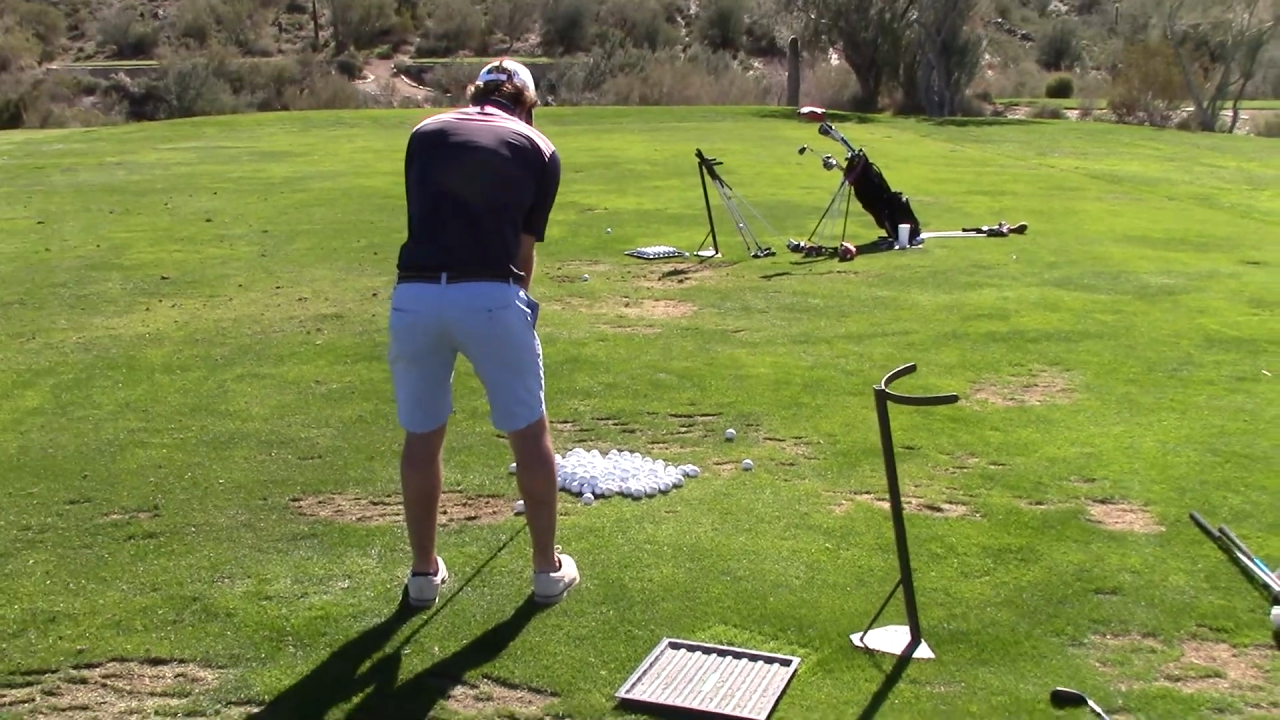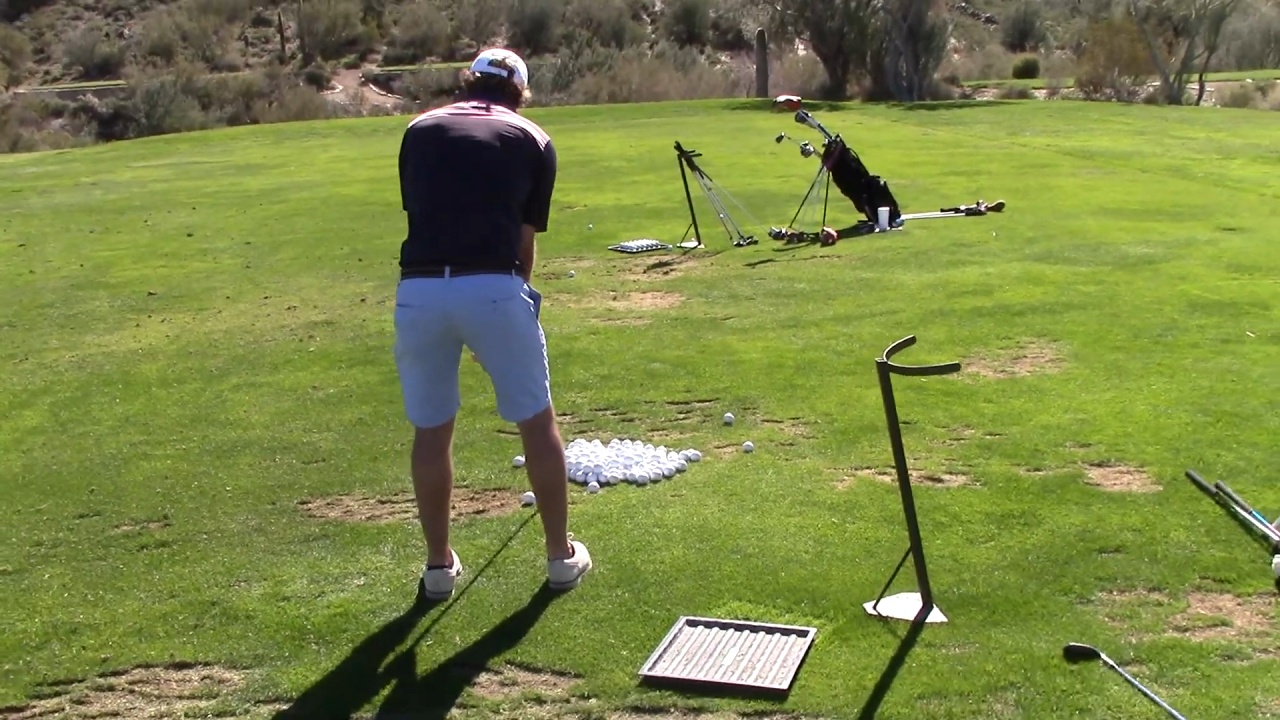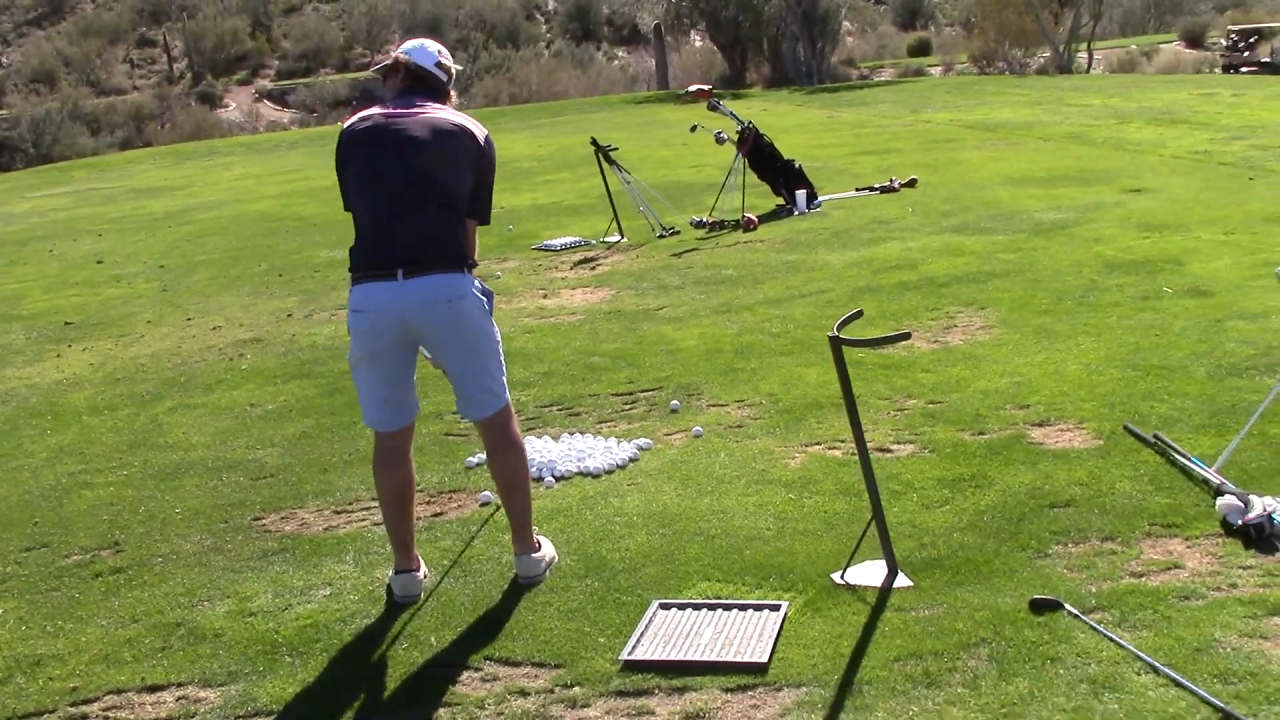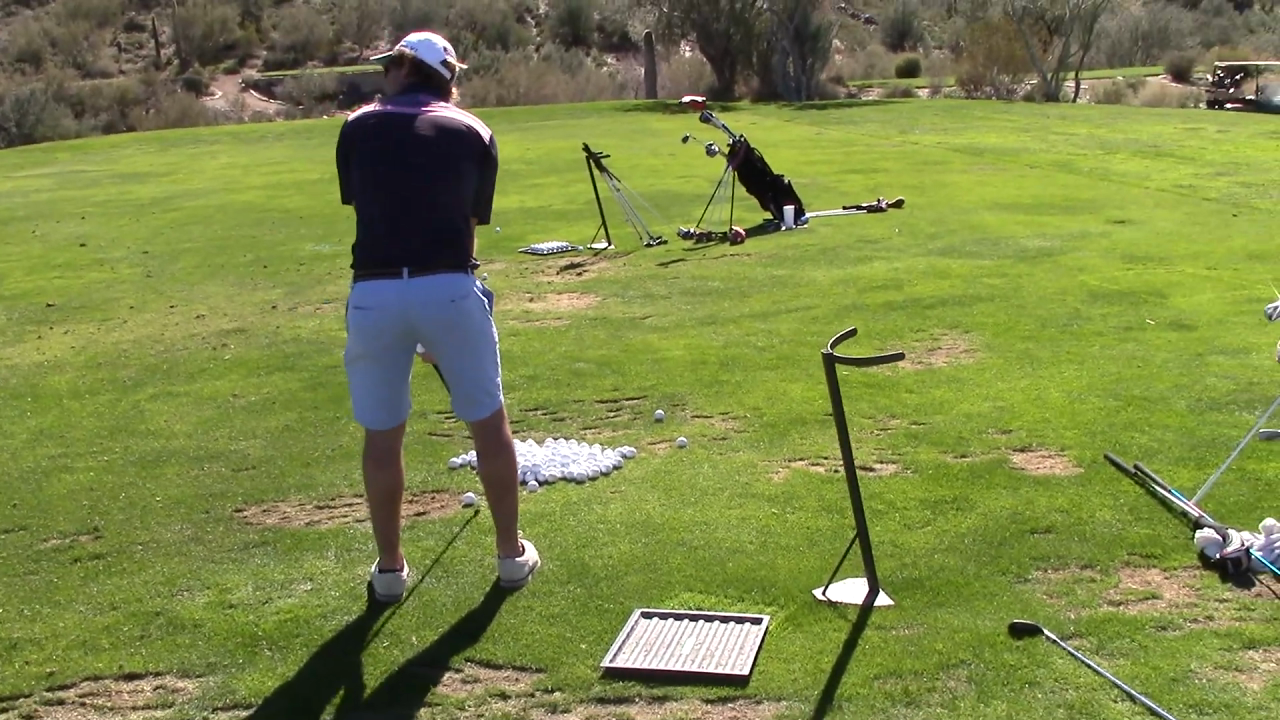
dt=0.2s
person 1, frame 1
left shoulder: (425, 132)
right shoulder: (539, 149)
left hip: (416, 294)
right hip: (490, 296)
left knee: (421, 437)
right knee: (529, 432)
left ankle: (424, 570)
right ankle: (547, 567)
person 1, frame 2
left shoulder: (420, 129)
right shoulder: (532, 139)
left hip: (420, 290)
right hip: (493, 289)
left knee: (430, 431)
right knee: (536, 422)
left ankle: (439, 563)
right ankle: (561, 554)
person 1, frame 3
left shoulder: (354, 132)
right shoulder: (470, 133)
left elbow: (359, 214)
right elbow: (469, 233)
left hip: (372, 294)
right hip: (446, 287)
left knee: (390, 436)
right knee: (496, 419)
left ankle: (406, 568)
right ankle: (527, 549)
person 1, frame 4
left shoulder: (358, 127)
right shoulder: (475, 134)
left elbow: (360, 209)
left hip: (374, 292)
right hip: (449, 288)
left knee: (382, 434)
right knee: (488, 421)
left ankle: (390, 567)
right ankle: (511, 552)
